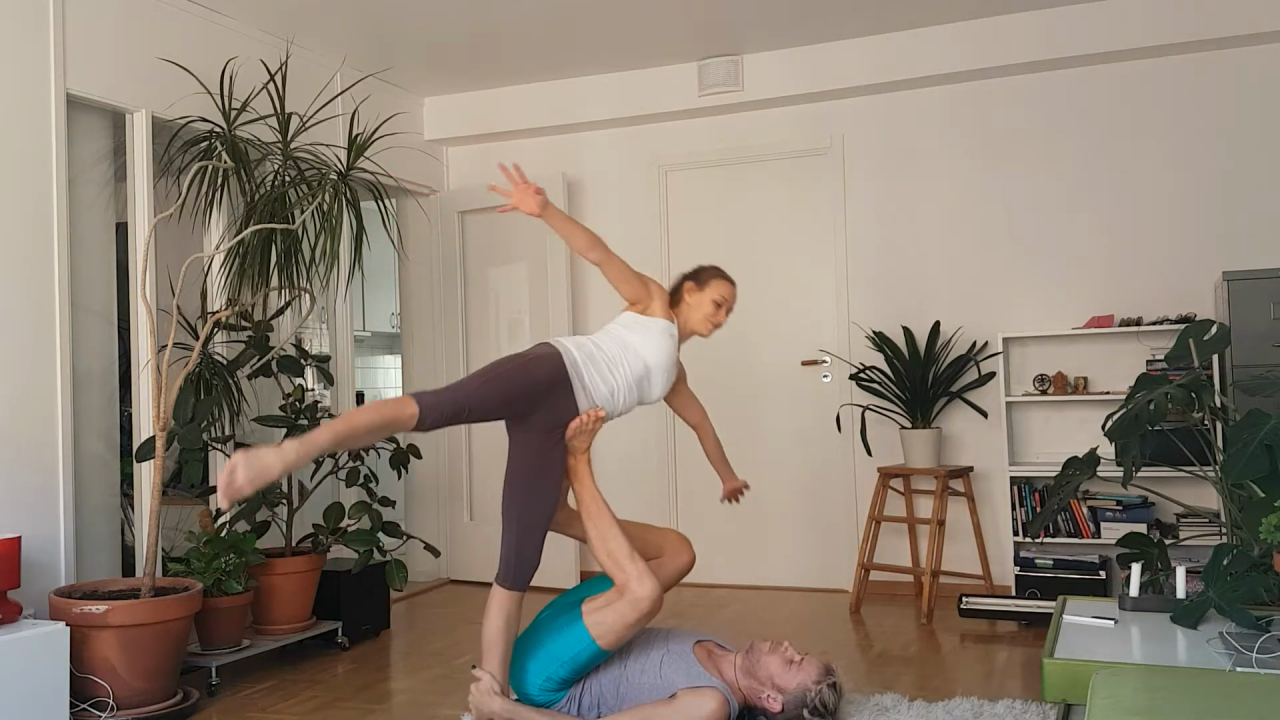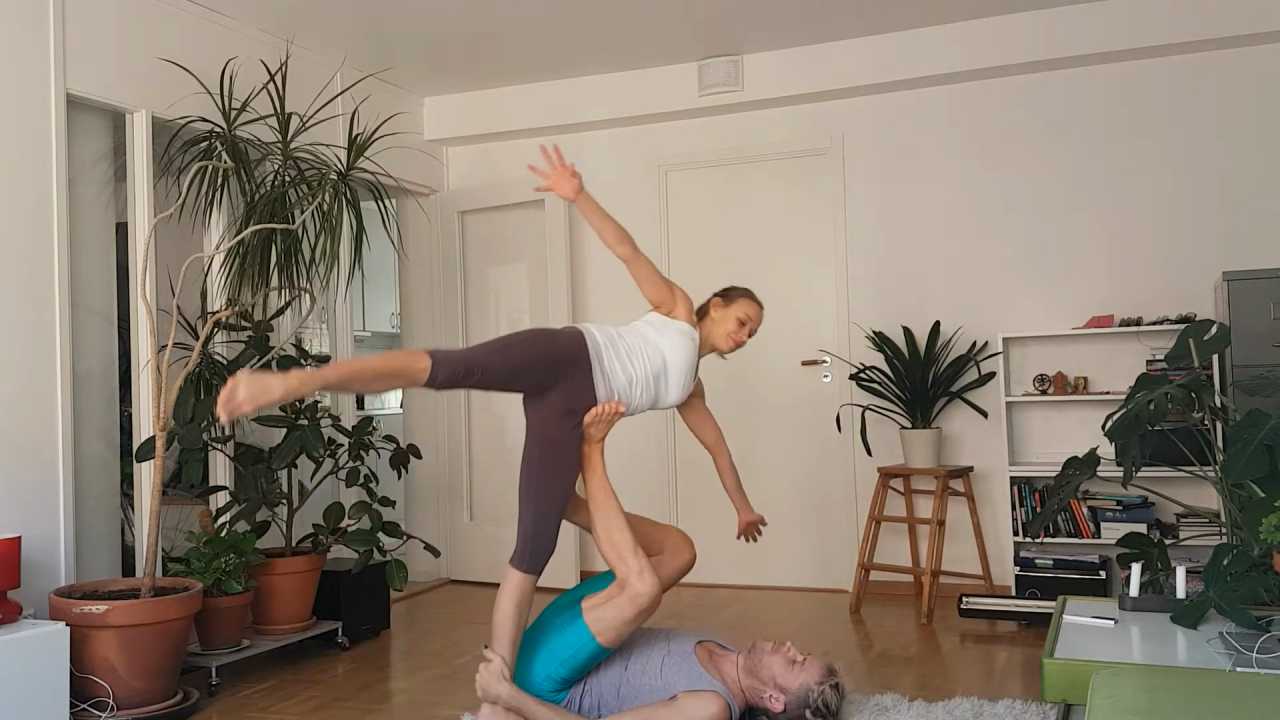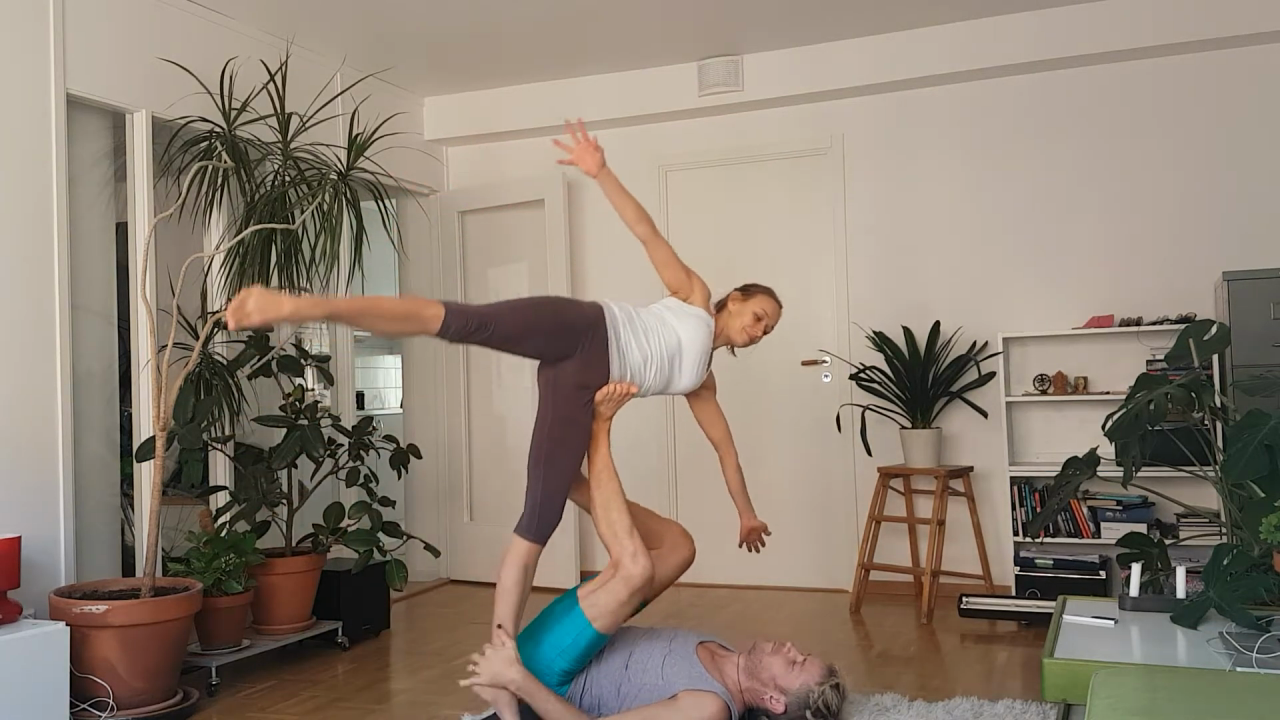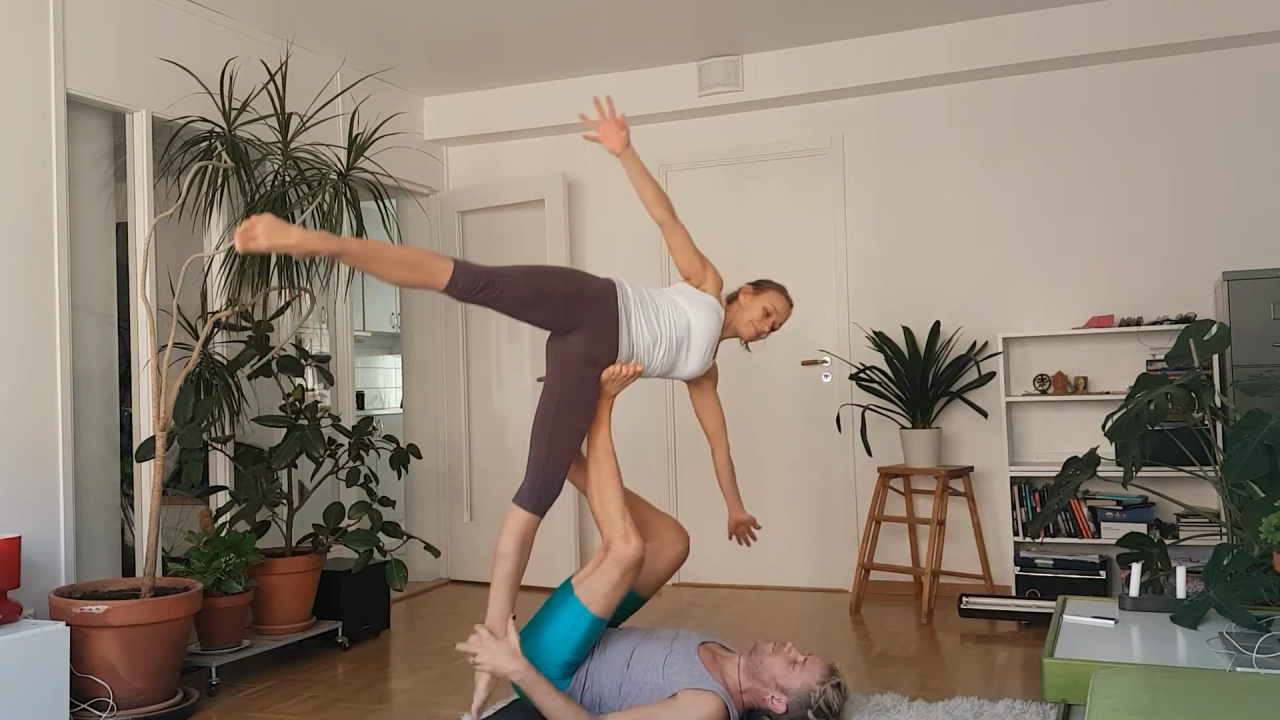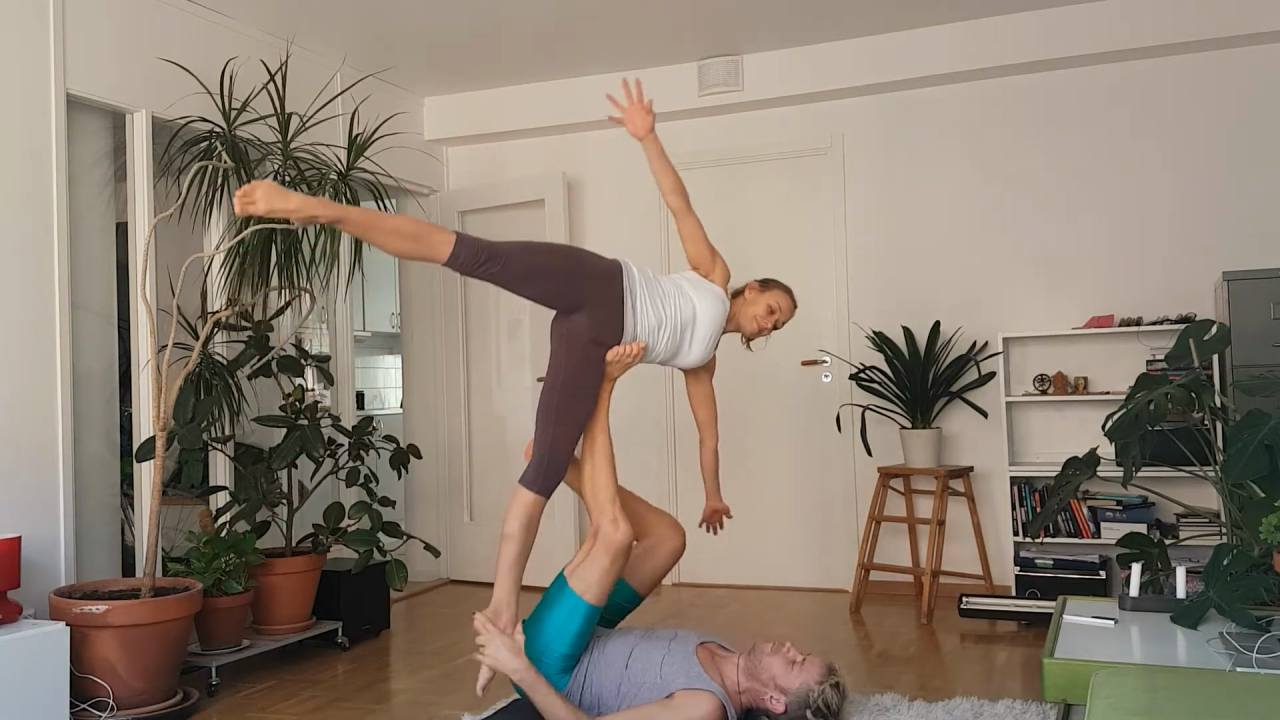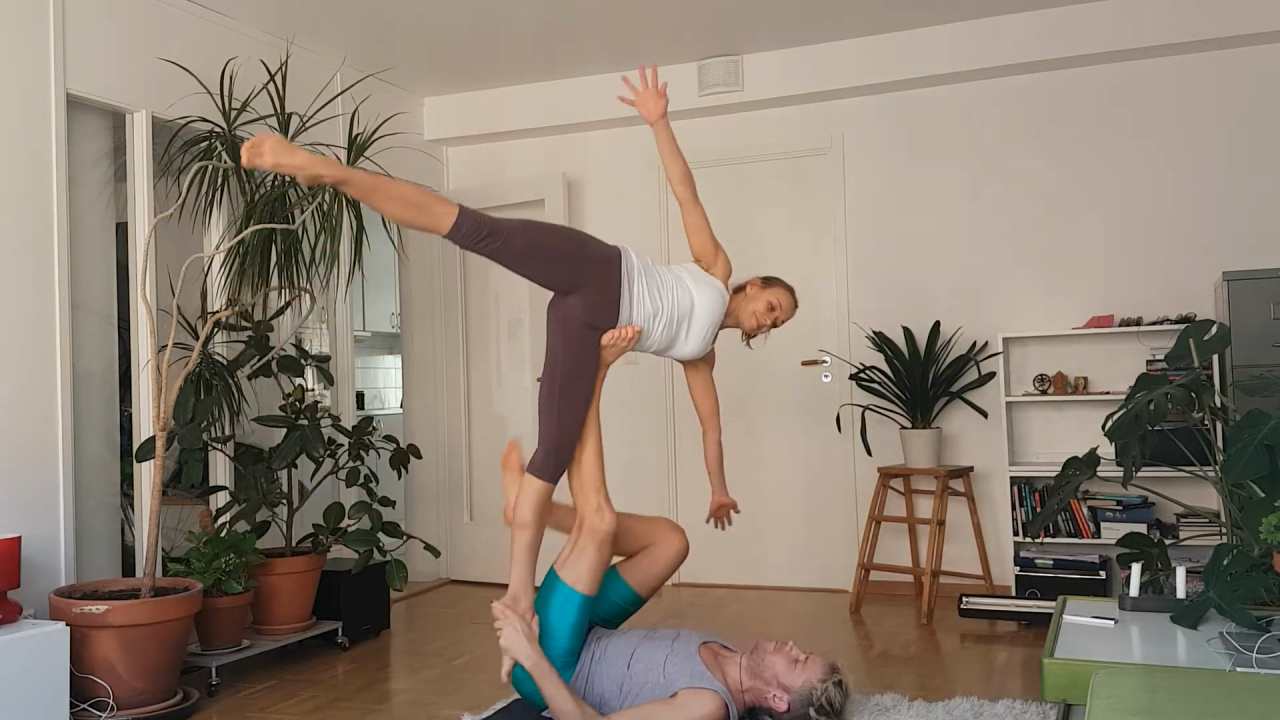
dt=0.2s
person 1, frame 1
left shoulder: (674, 376)
right shoulder: (651, 301)
left elbow: (700, 418)
right elbow: (598, 254)
left wrist: (727, 472)
right wrist: (547, 212)
left hip: (554, 422)
right hip: (548, 374)
left knee: (519, 566)
right knee: (431, 407)
right ankle: (284, 454)
person 1, frame 2
left shoulder: (691, 390)
right shoulder: (678, 311)
left elbow: (716, 439)
right elbow: (628, 250)
left wrist: (742, 503)
right wrist: (581, 199)
left hip: (573, 408)
right hip: (570, 358)
left knee: (533, 552)
right knee: (446, 367)
right ankle: (289, 383)
person 1, frame 3
left shoulder: (699, 376)
right shoulder: (692, 291)
left elbow: (722, 439)
right elbow: (645, 232)
left wrist: (744, 507)
right wrist: (601, 173)
left hip: (587, 383)
right hip: (574, 328)
left knee: (540, 518)
right knee: (457, 320)
right ankle: (300, 306)
person 1, frame 4
left shoulder: (705, 371)
right shoulder: (707, 281)
left elbow: (718, 438)
right elbow: (665, 218)
left wrist: (735, 507)
right wrist: (625, 153)
left hip: (592, 359)
right hip: (596, 306)
left knee: (539, 491)
right knee: (471, 280)
left ankle: (494, 633)
right ankle: (313, 240)
person 1, frame 5
left shoulder: (703, 360)
right shoulder: (714, 273)
left elbow: (707, 429)
right elbow: (680, 206)
left wrist: (713, 497)
right wrist: (648, 137)
left hip: (596, 340)
right hip: (601, 286)
left knee: (545, 470)
right knee: (477, 255)
left ankle: (502, 611)
right ankle: (318, 207)
person 1, frame 6
left shoulder: (700, 351)
right shoulder: (716, 266)
left elbow: (709, 416)
right elbow: (685, 193)
left wrist: (719, 487)
right wrist: (658, 121)
left hip: (591, 323)
right hip: (598, 271)
left knee: (555, 452)
right knee: (473, 227)
left ankle: (519, 592)
right ankle: (320, 169)
person 2, frame 1
right shoulder: (732, 665)
left hip: (542, 675)
left knee: (643, 590)
right knee: (677, 551)
left ankle: (577, 462)
right ankle: (557, 512)
person 2, frame 2
right shoulder: (734, 663)
left hip: (543, 675)
right hip: (571, 648)
left knee: (642, 583)
right knee: (677, 548)
left ankle: (590, 452)
person 2, frame 3
right shoulder: (733, 665)
left wrist: (515, 679)
left hip: (544, 668)
right hip: (585, 652)
left knee: (635, 565)
right knee: (677, 545)
left ankle: (598, 429)
person 2, frame 4
right shoulder: (734, 667)
left wrist: (517, 669)
left hip: (549, 669)
right hip: (587, 646)
left knee: (627, 545)
right knee: (669, 539)
left ankle: (600, 408)
person 2, frame 5
right shoulder: (732, 665)
left wrist: (519, 668)
left hip: (549, 671)
right hip: (585, 644)
left knee: (616, 531)
right knee: (667, 533)
left ankle: (603, 388)
person 2, frame 6
right shoulder: (737, 666)
left wrist: (532, 656)
left hip: (548, 668)
right hip: (586, 643)
left knee: (599, 521)
right knee: (668, 537)
left ankle: (593, 373)
